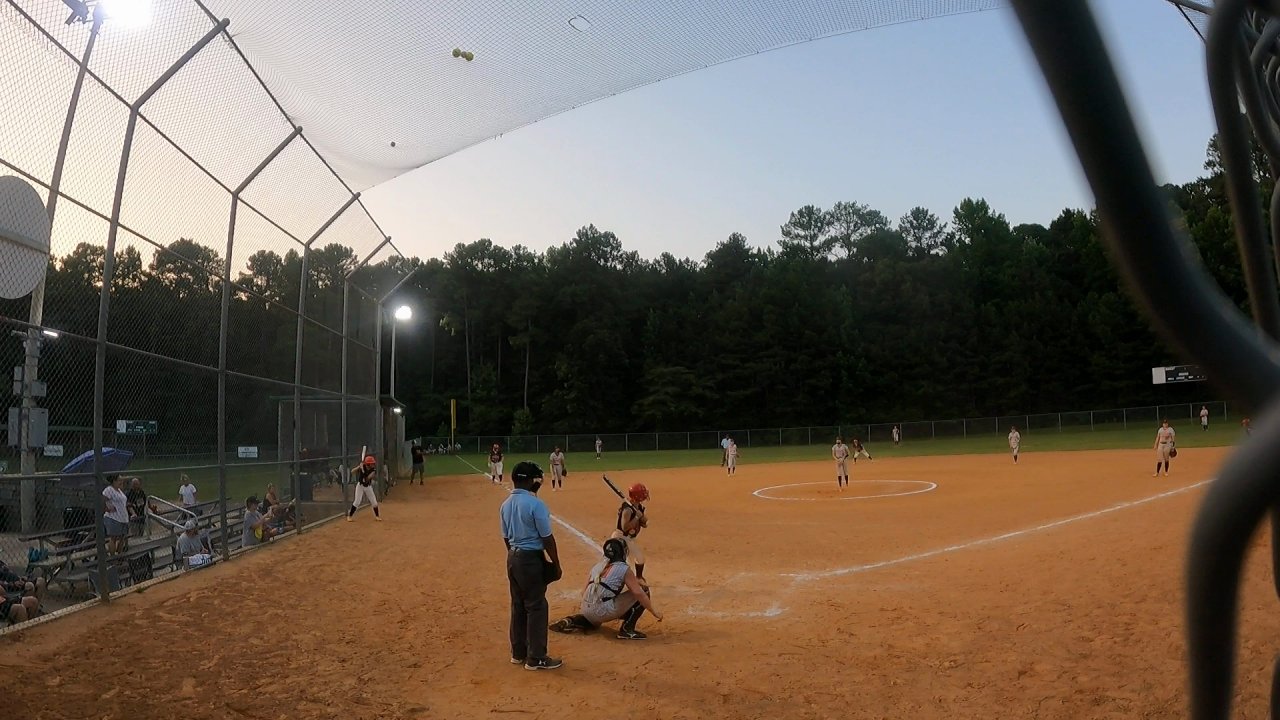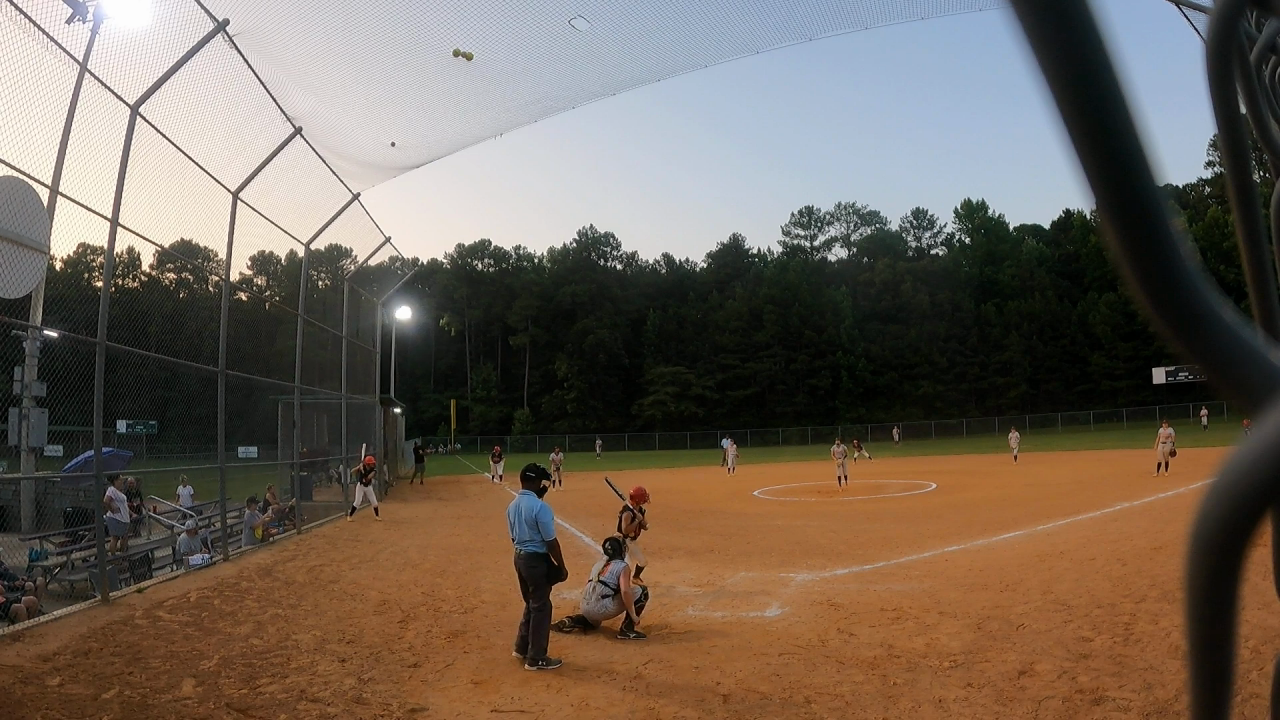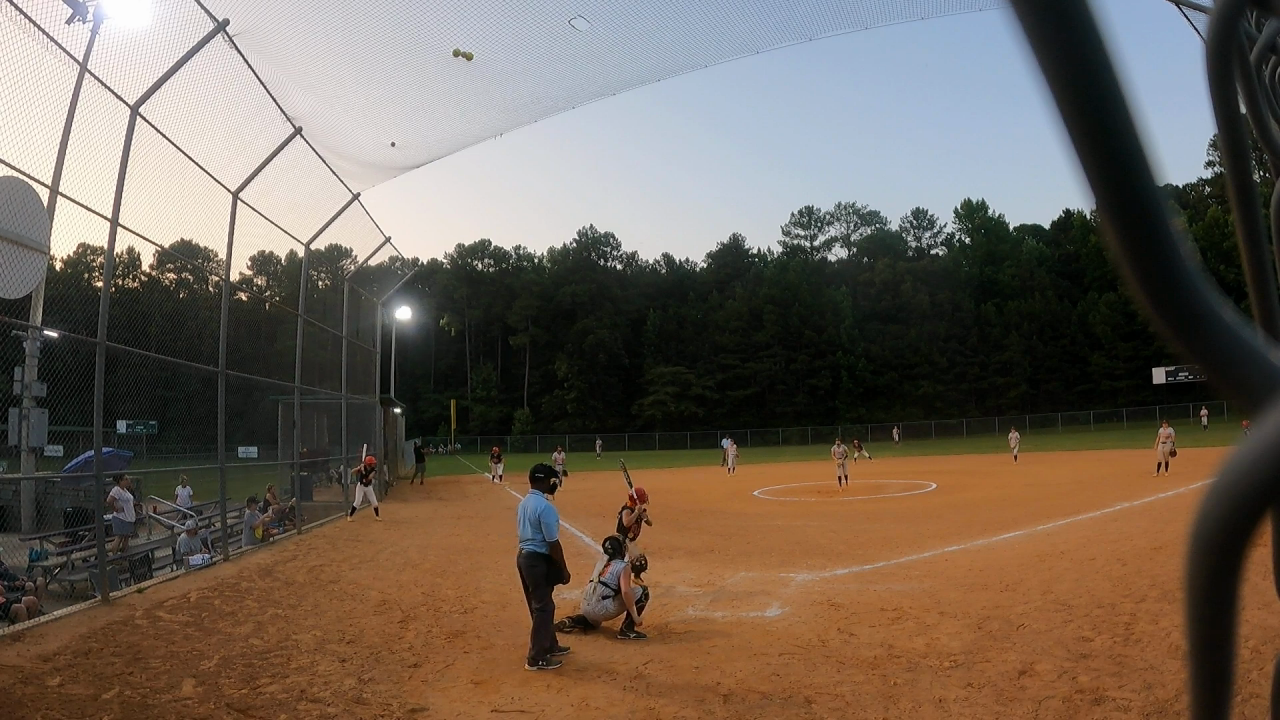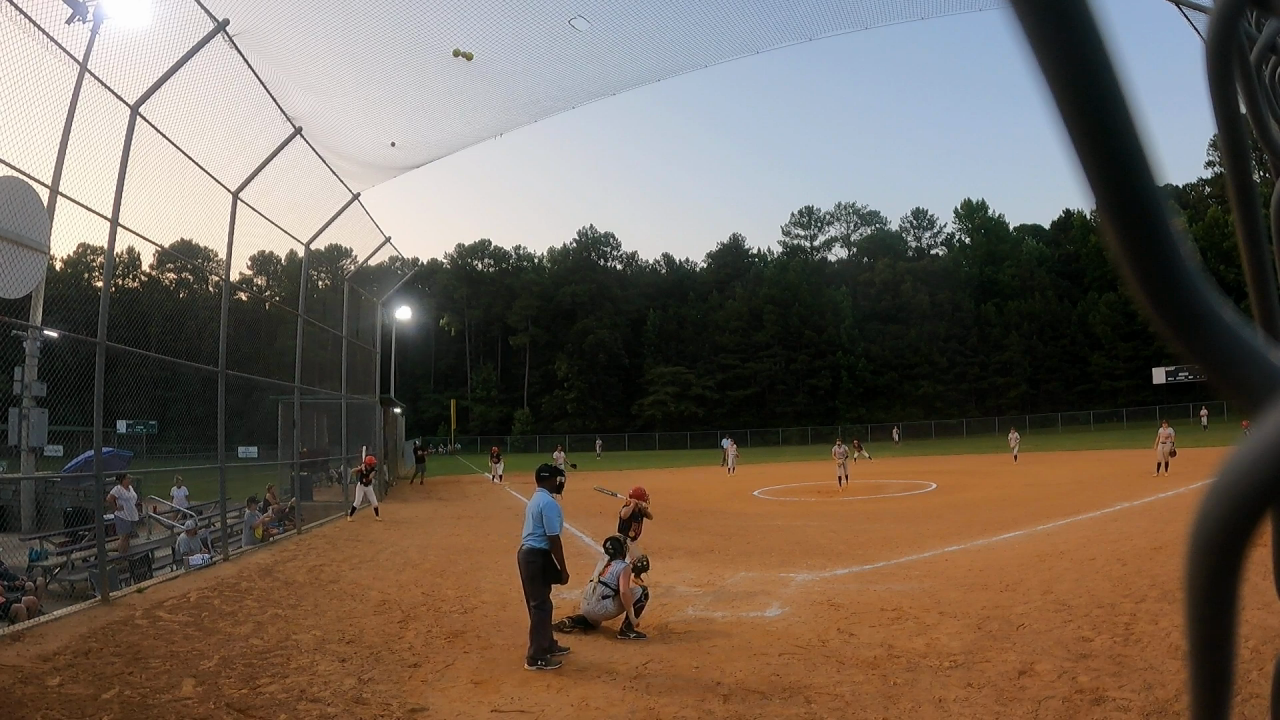
dt=0.4s
person 1, frame 1
left shoulder: (505, 505)
right shoulder: (535, 504)
left elbow: (506, 537)
right elbow: (547, 538)
right wrist: (556, 564)
left hip: (513, 558)
right hip: (531, 559)
left knee: (518, 606)
right knee: (536, 608)
left ankle: (519, 652)
right ankle: (536, 658)
person 1, frame 2
left shoulder: (512, 506)
right shoulder: (540, 507)
right elbow: (551, 541)
right wrist: (562, 566)
left hip: (519, 558)
right hip: (537, 560)
left knee: (531, 605)
right knee: (541, 608)
left ankle: (522, 647)
right ankle: (536, 658)
person 1, frame 3
left shoulder: (524, 503)
right shoulder: (545, 507)
right elbow: (553, 543)
right wrist: (564, 569)
left hip: (524, 556)
right hip: (538, 560)
left knee: (539, 605)
right knee: (543, 608)
left ankle: (549, 646)
right ankle: (536, 658)
person 1, frame 4
left shoulder: (535, 500)
right shoulder: (549, 503)
right elbow: (553, 538)
left wrist: (556, 566)
right wrist: (563, 568)
left hip: (527, 554)
right hip: (537, 557)
left knee: (539, 604)
right knee: (541, 606)
left ankle: (548, 645)
right ankle: (537, 657)
